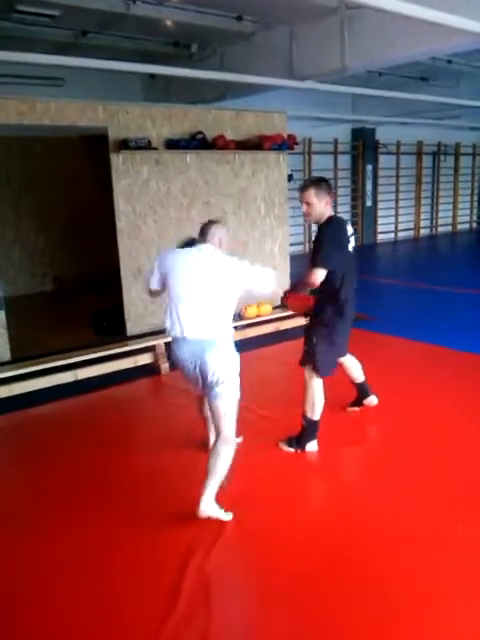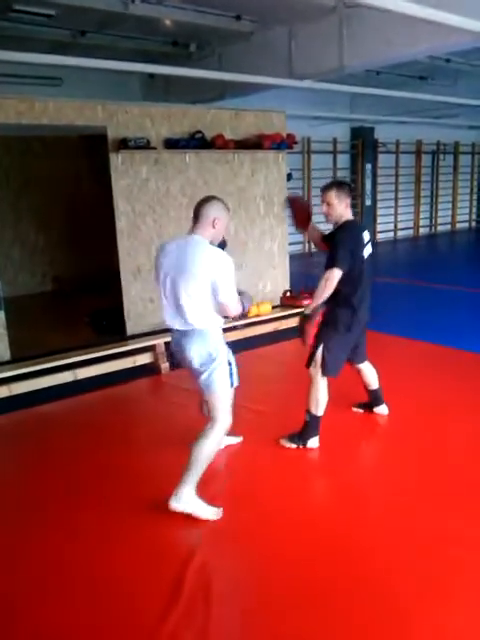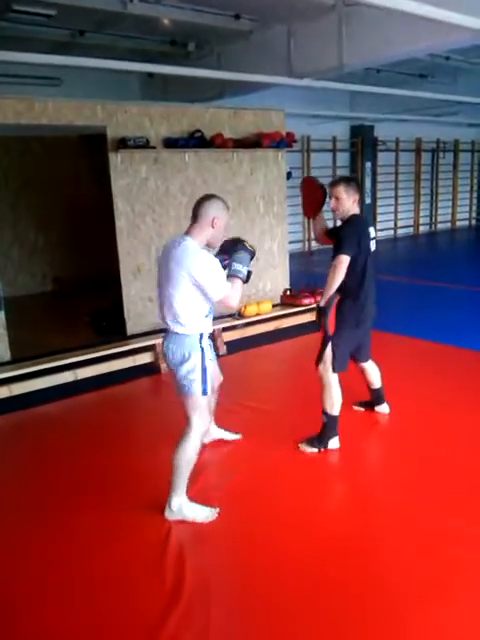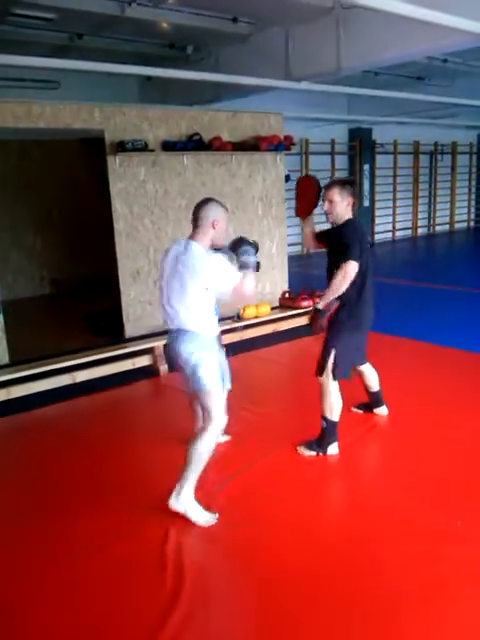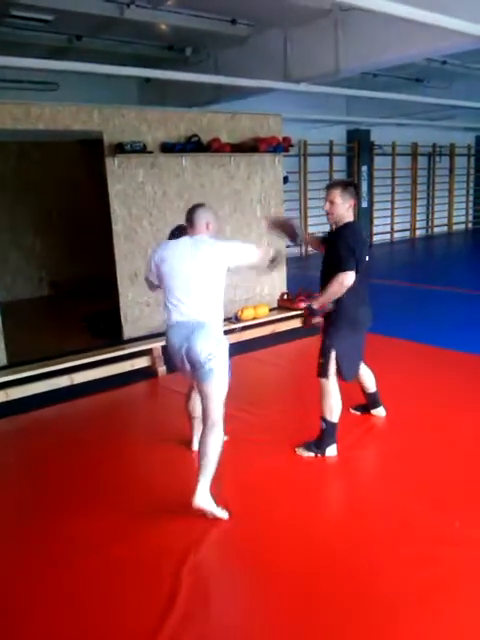
dt=0.2s
person 1, frame 1
left shoulder: (170, 258)
right shoulder: (233, 265)
left elbow: (154, 289)
right elbow: (270, 283)
left hip: (183, 349)
right hip: (217, 350)
left knee: (207, 390)
right knee: (228, 427)
left ankle: (215, 439)
right ankle: (208, 501)
person 1, frame 2
left shoulder: (166, 250)
right shoulder: (217, 258)
right elbow: (229, 309)
right wrist: (240, 302)
left hip: (180, 338)
right hip: (206, 342)
left knee: (210, 387)
right knee: (222, 421)
left ankle: (216, 438)
right ankle: (184, 495)
person 1, frame 3
left shoulder: (174, 247)
right shoulder: (199, 259)
right elbow: (231, 300)
left wrist: (220, 259)
right wrist: (239, 264)
left hip: (189, 338)
right hip: (190, 344)
left knee: (214, 380)
right knee: (196, 426)
left ankle: (211, 429)
right ankle: (177, 503)
person 1, frame 4
left shoulder: (174, 252)
right shoulder: (210, 262)
right elbow: (245, 293)
right wrist: (248, 260)
left hip: (178, 338)
right hip: (200, 342)
left knee: (203, 392)
right knee: (217, 421)
left ankle: (202, 438)
right ankle: (184, 494)
person 1, frame 5
left shoulder: (162, 251)
right shoulder: (218, 249)
left elbow: (153, 284)
right elbow: (260, 254)
right wrist: (272, 257)
left hip: (175, 333)
right hip: (206, 334)
left knee: (199, 385)
right knee: (215, 414)
left ankle: (199, 438)
right ankle: (203, 491)
person 2, frame 1
left shoulder: (328, 233)
right shoulder: (338, 225)
left elbow: (316, 277)
left wrist: (299, 287)
right wrist: (307, 284)
left hip: (329, 312)
right hip: (342, 307)
left knee: (312, 373)
right knee: (340, 354)
left ankle: (307, 438)
right ankle: (366, 394)
person 2, frame 2
left shoulder: (344, 235)
right shoulder: (357, 230)
left elbow: (332, 277)
right elbow: (319, 242)
left wrist: (310, 310)
left hip: (341, 316)
right hip: (356, 311)
left knee: (318, 371)
right knee: (359, 360)
left ankle: (309, 434)
right ankle: (378, 403)
person 2, frame 3
left shoulder: (350, 226)
right shoulder: (361, 226)
left elbow: (340, 264)
right elbow: (322, 237)
left wrist: (324, 301)
right wrist: (316, 211)
left hip: (349, 311)
right hip: (363, 308)
left knee: (327, 369)
right knee: (362, 358)
left ankle: (329, 436)
right ankle: (379, 402)
person 2, frame 4
left shoulder: (350, 231)
right shoulder: (337, 231)
left elbow: (349, 270)
right elbow: (312, 241)
left wrist: (325, 303)
right wrist: (307, 213)
left hip: (349, 316)
right hip: (358, 313)
left knee: (328, 376)
right knee: (358, 362)
left ankle: (327, 441)
right ankle: (377, 404)
person 2, frame 5
left shoulder: (349, 236)
right shoulder: (344, 232)
left elbow: (346, 278)
right elbow: (320, 243)
left wrist: (316, 304)
right wrist: (294, 232)
left hip: (345, 318)
right hip: (353, 314)
left knee: (328, 378)
right knee: (354, 363)
left ankle: (327, 443)
right ankle: (375, 405)
